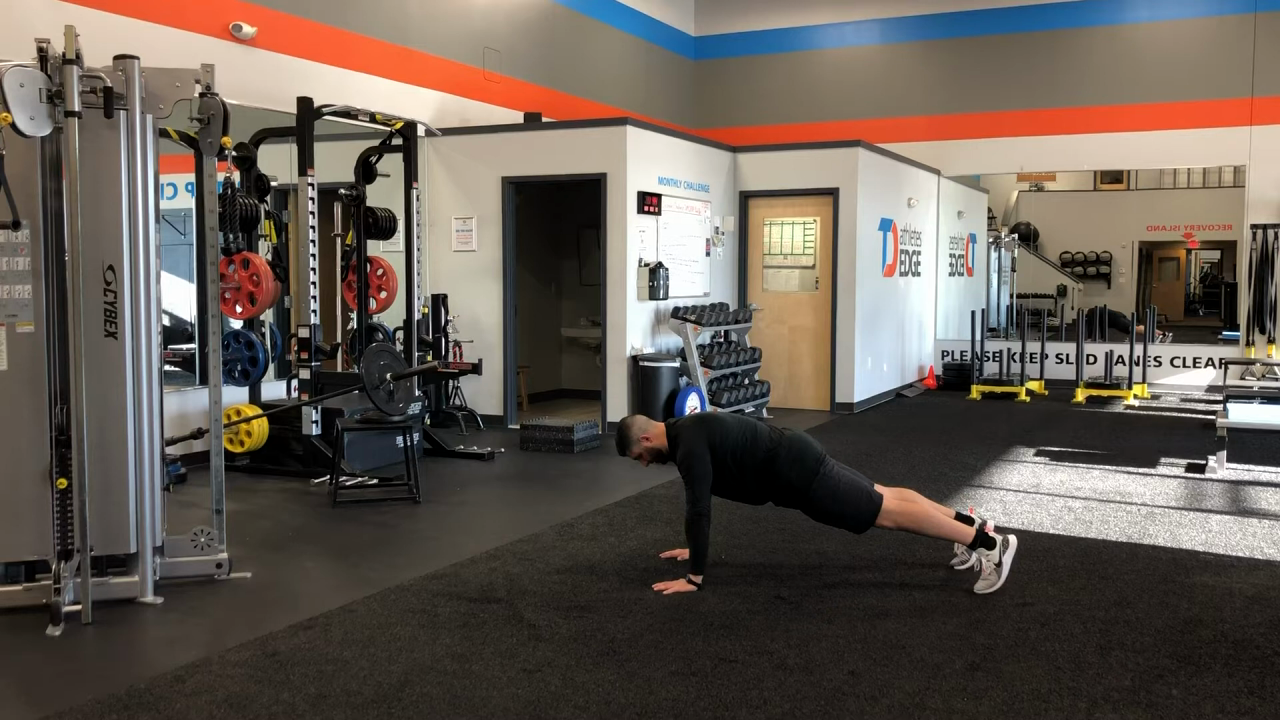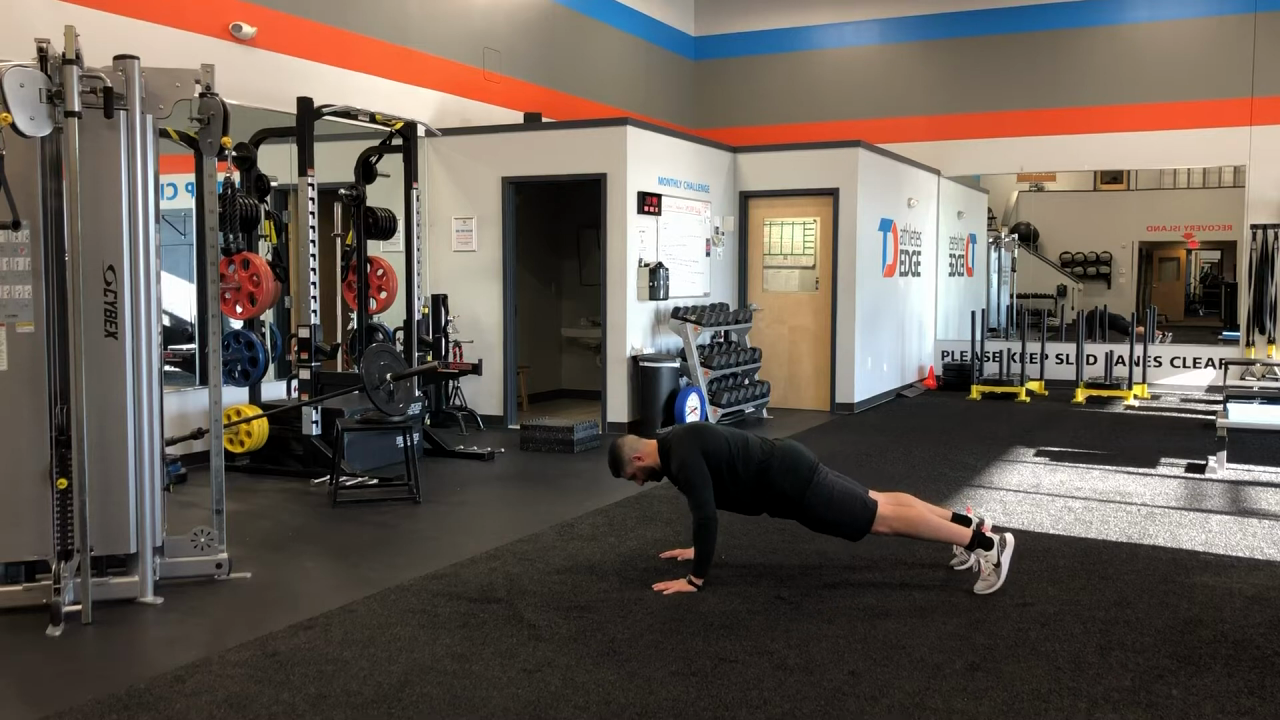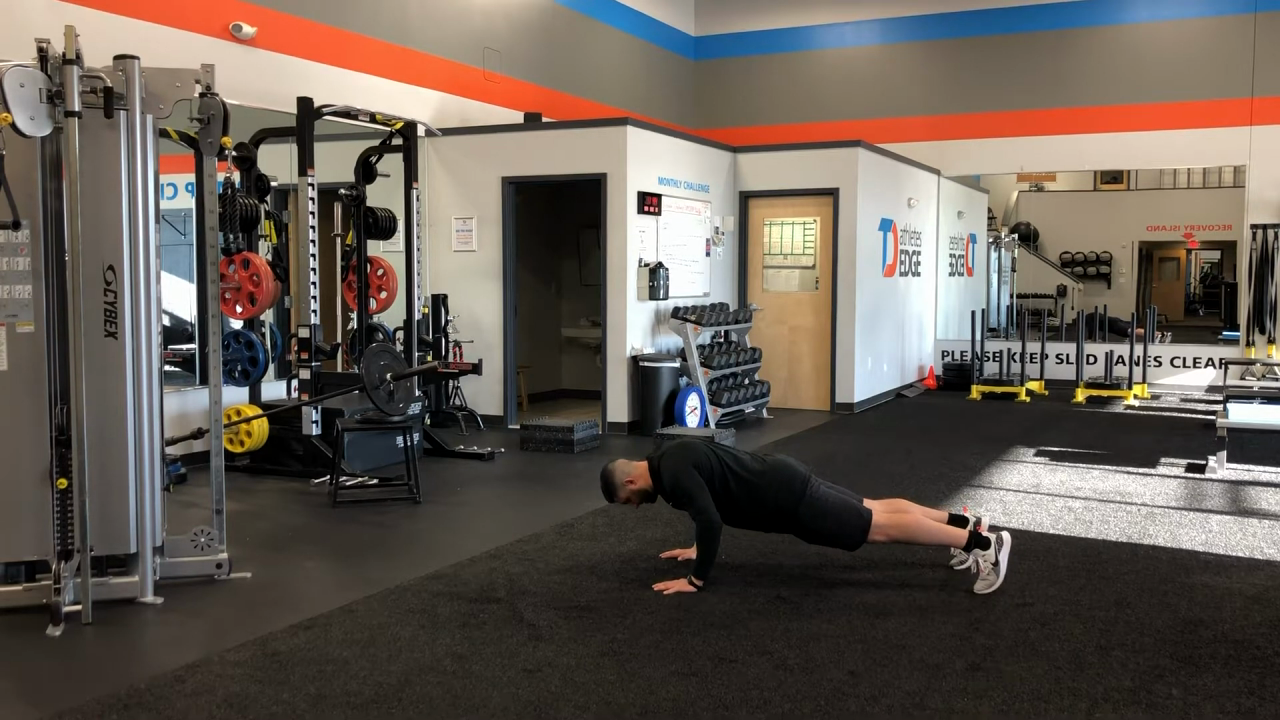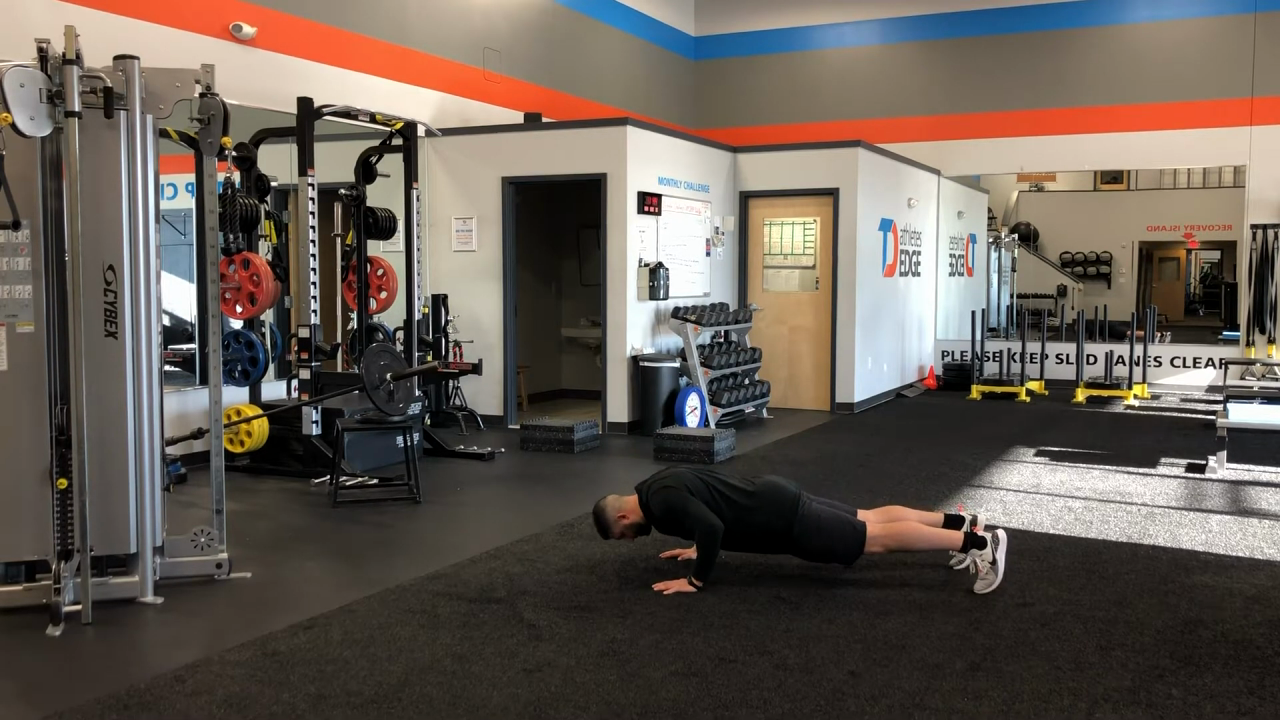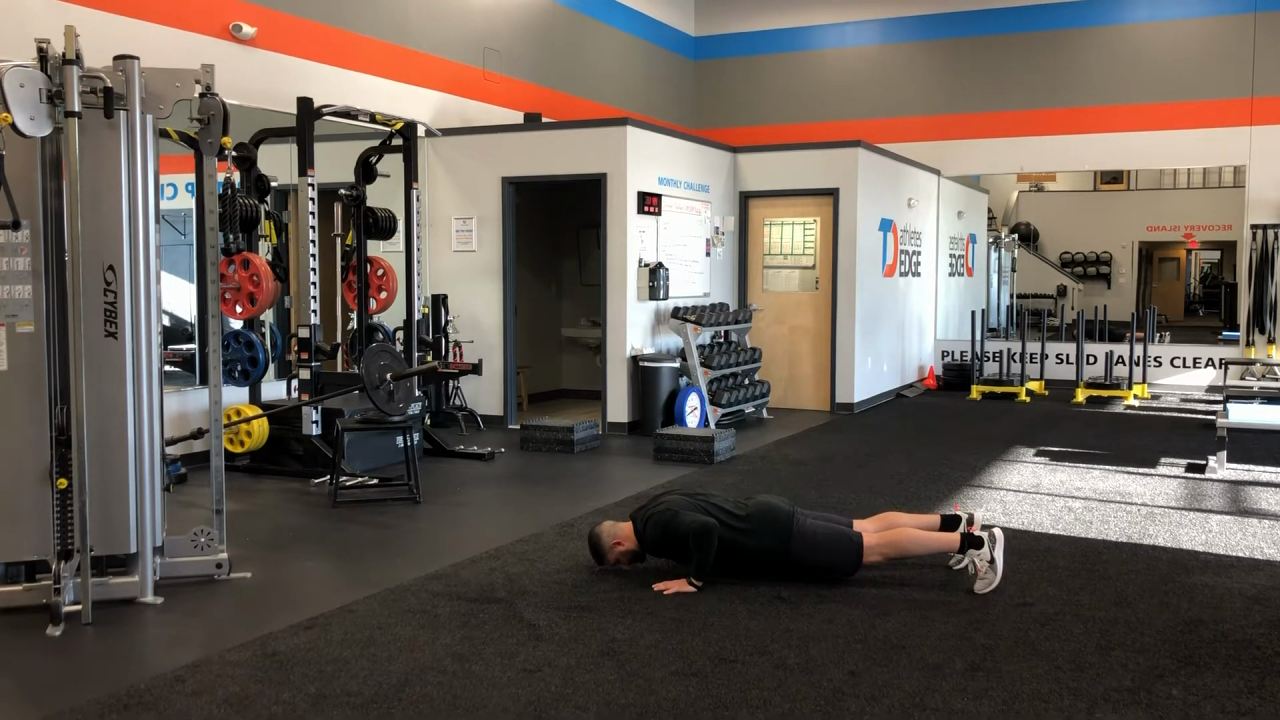
dt=1s
person 1, frame 1
left shoulder: (688, 445)
right shoulder: (688, 431)
left elbow: (698, 509)
right elbow: (700, 504)
left wrist: (695, 576)
right wrist: (695, 547)
left hip: (797, 472)
right hip: (796, 462)
left knee: (886, 512)
right knee: (882, 496)
left ankle: (989, 543)
right ankle: (969, 523)
person 1, frame 2
left shoulder: (682, 457)
right shoulder: (679, 443)
left elbow: (706, 514)
right elbow: (707, 507)
left wrist: (696, 578)
right wrist: (697, 548)
left hip: (791, 483)
right hip: (789, 469)
left knee: (883, 518)
right knee: (878, 501)
left ankle: (986, 544)
right ankle: (965, 523)
person 1, frame 3
left shoulder: (674, 474)
right shoulder: (673, 458)
left elbow: (710, 520)
left wrist: (696, 579)
right wrist: (698, 548)
left hip: (787, 498)
right hip: (784, 482)
left knee: (880, 527)
right knee: (874, 509)
left ankle: (983, 543)
right ankle: (963, 522)
person 1, frame 4
left shoulder: (661, 502)
right shoulder: (662, 485)
left elbow: (712, 527)
left wrist: (697, 580)
right wrist: (698, 548)
left hip: (782, 519)
right hip: (775, 500)
left knee: (876, 538)
right knee: (869, 518)
left ankle: (980, 543)
right ankle: (959, 522)
person 1, frame 5
left shoulder: (655, 528)
right shoulder: (658, 508)
left elbow: (705, 528)
left wrist: (695, 579)
right wrist: (688, 550)
left hip: (777, 538)
right hip: (768, 517)
left knee: (873, 548)
right knee: (866, 527)
left ankle: (976, 543)
right ankle: (956, 522)
